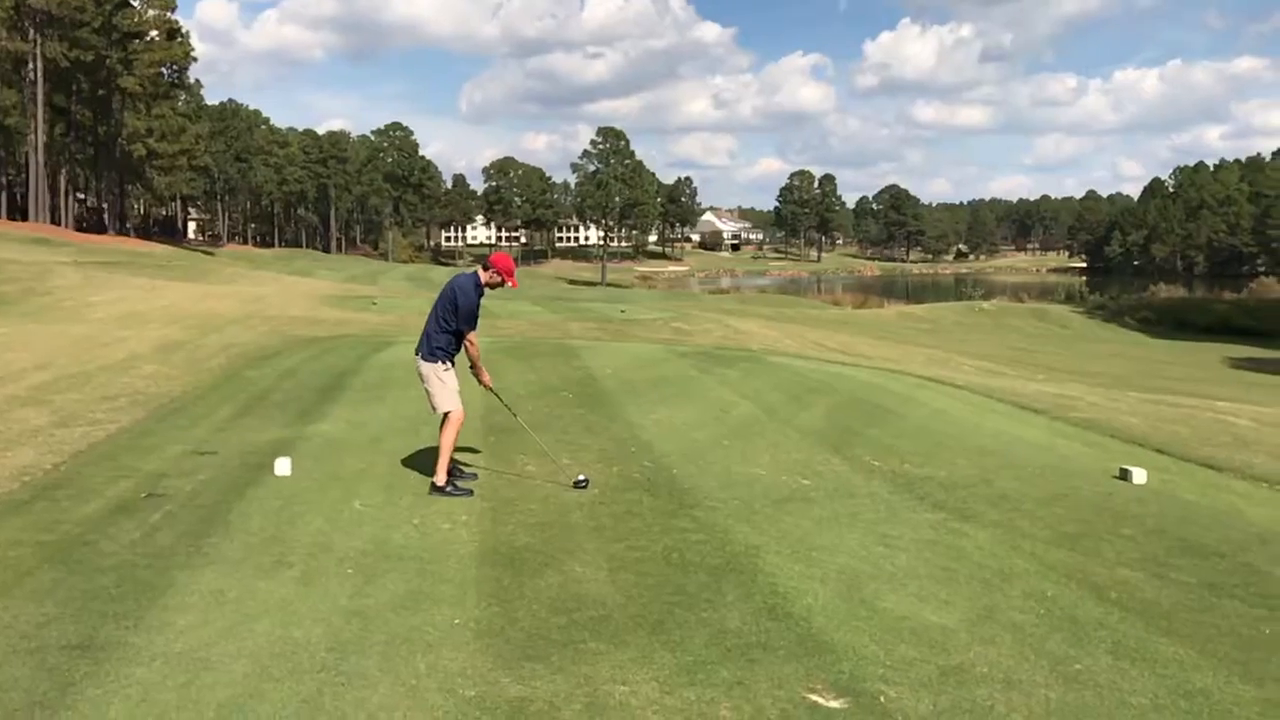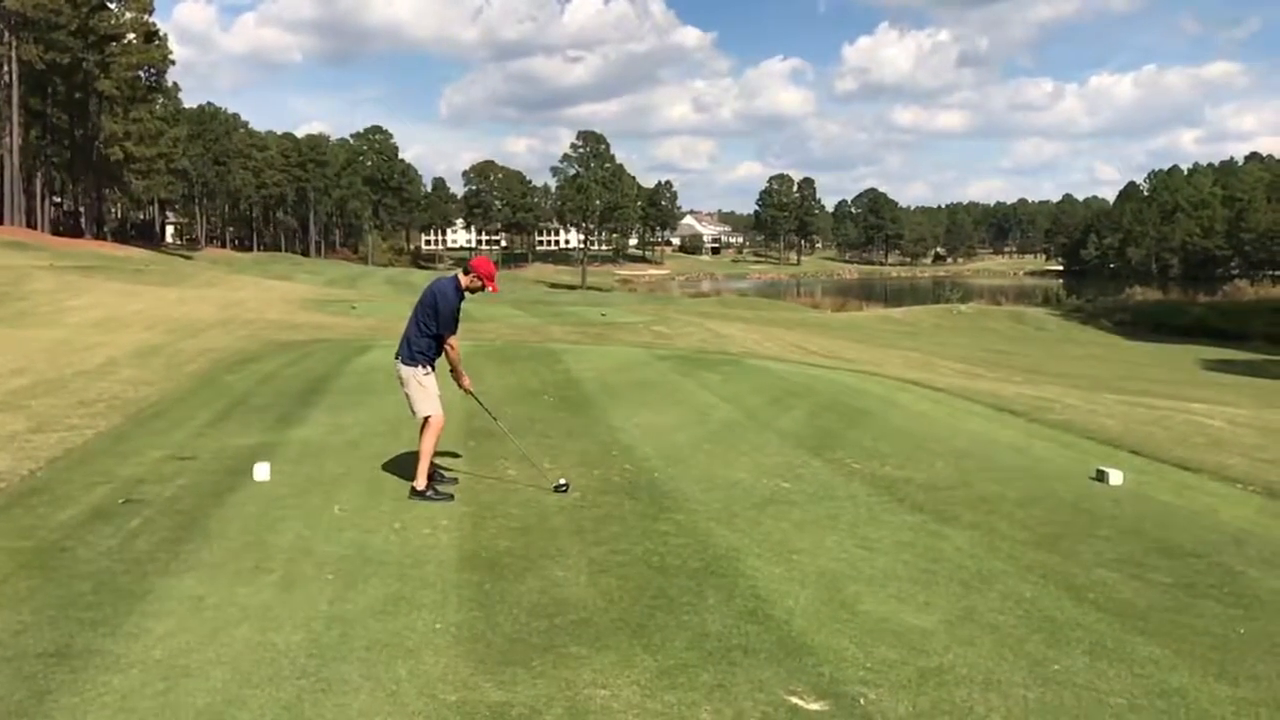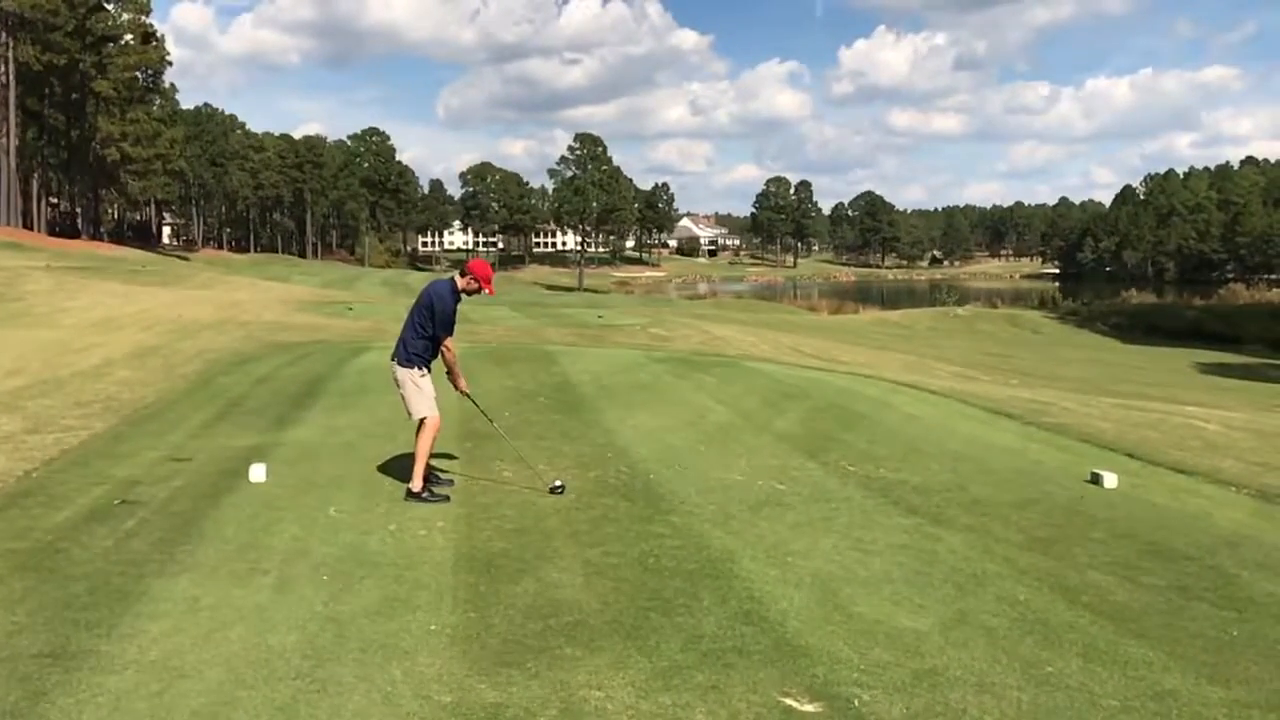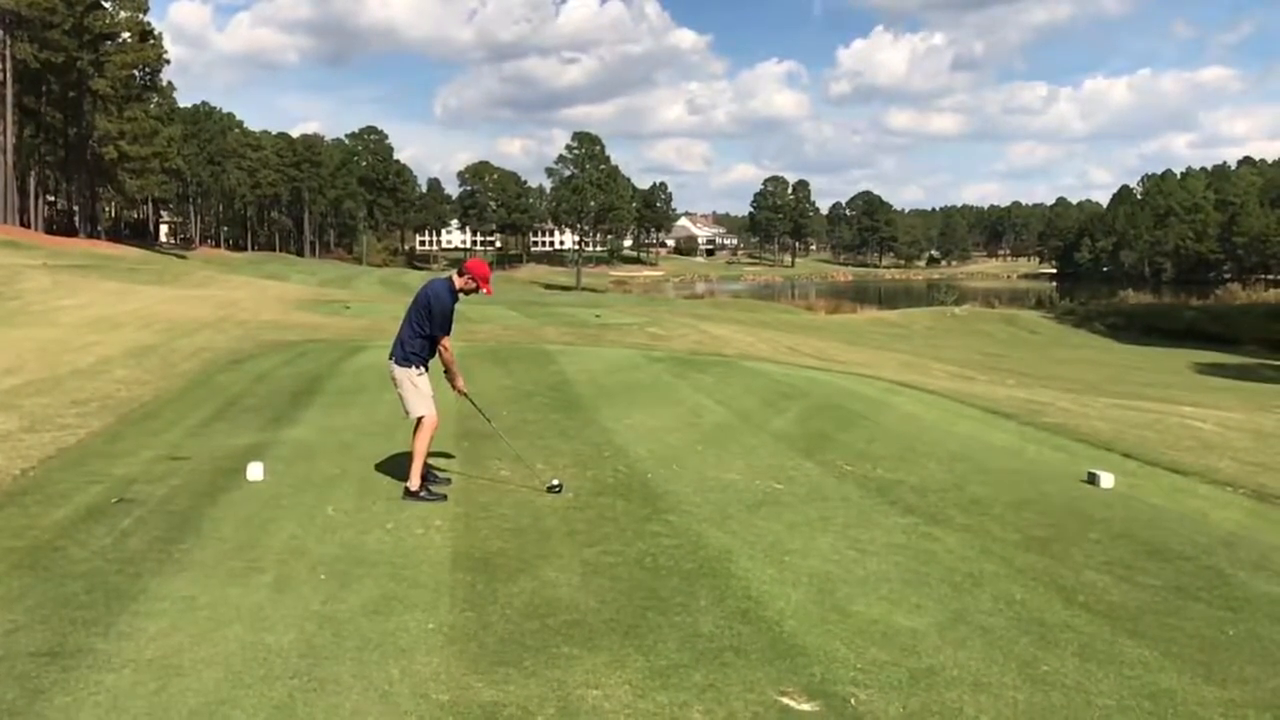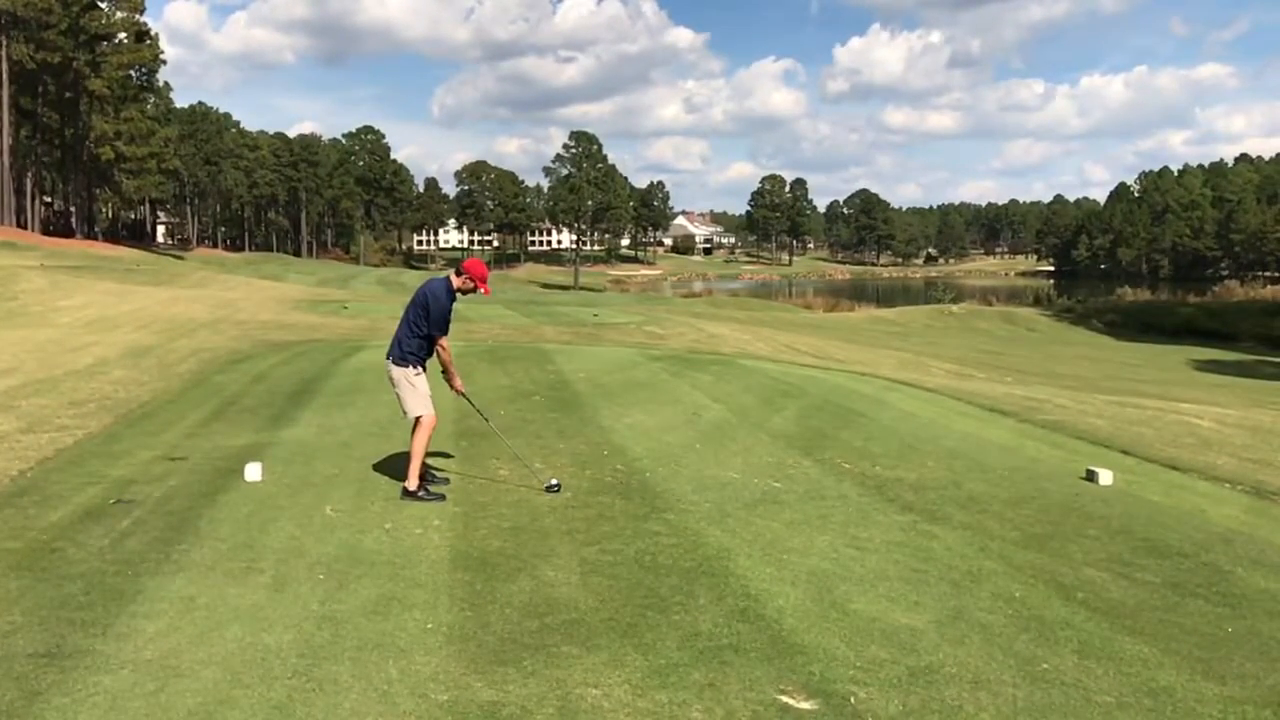
dt=0.7s
person 1, frame 1
left shoulder: (466, 281)
right shoulder: (468, 291)
right elbow: (469, 340)
left wrist: (476, 367)
right wrist: (480, 371)
left hip: (437, 355)
right hip: (435, 358)
left knee: (451, 413)
right knee: (455, 415)
left ankle: (447, 466)
right ankle: (440, 480)
person 1, frame 2
left shoulder: (446, 285)
right shoulder: (448, 295)
right elbow: (449, 344)
left wrist: (456, 371)
right wrist: (461, 376)
left hip: (418, 360)
right hip: (415, 363)
left knee: (431, 417)
right knee: (435, 419)
left ankle: (427, 470)
right ankle: (420, 485)
person 1, frame 3
left shoulder: (443, 287)
right shoulder: (445, 297)
right elbow: (445, 345)
left wrist: (452, 372)
right wrist: (457, 377)
left hip: (413, 361)
right hip: (411, 364)
left knee: (426, 419)
right knee: (432, 421)
left ankle: (423, 472)
right ankle: (416, 486)
person 1, frame 4
left shoulder: (440, 287)
right shoulder: (442, 296)
right elbow: (443, 345)
left wrist: (450, 372)
right wrist: (455, 377)
left hip: (410, 360)
right hip: (408, 363)
left knee: (424, 418)
right knee: (429, 420)
left ankle: (421, 471)
right ankle: (413, 485)
person 1, frame 5
left shoulder: (438, 286)
right shoulder: (440, 296)
right elbow: (440, 345)
left wrist: (448, 372)
right wrist: (453, 377)
left hip: (408, 360)
right hip: (406, 363)
left knee: (422, 418)
right knee: (427, 420)
left ankle: (419, 471)
right ankle: (412, 485)
